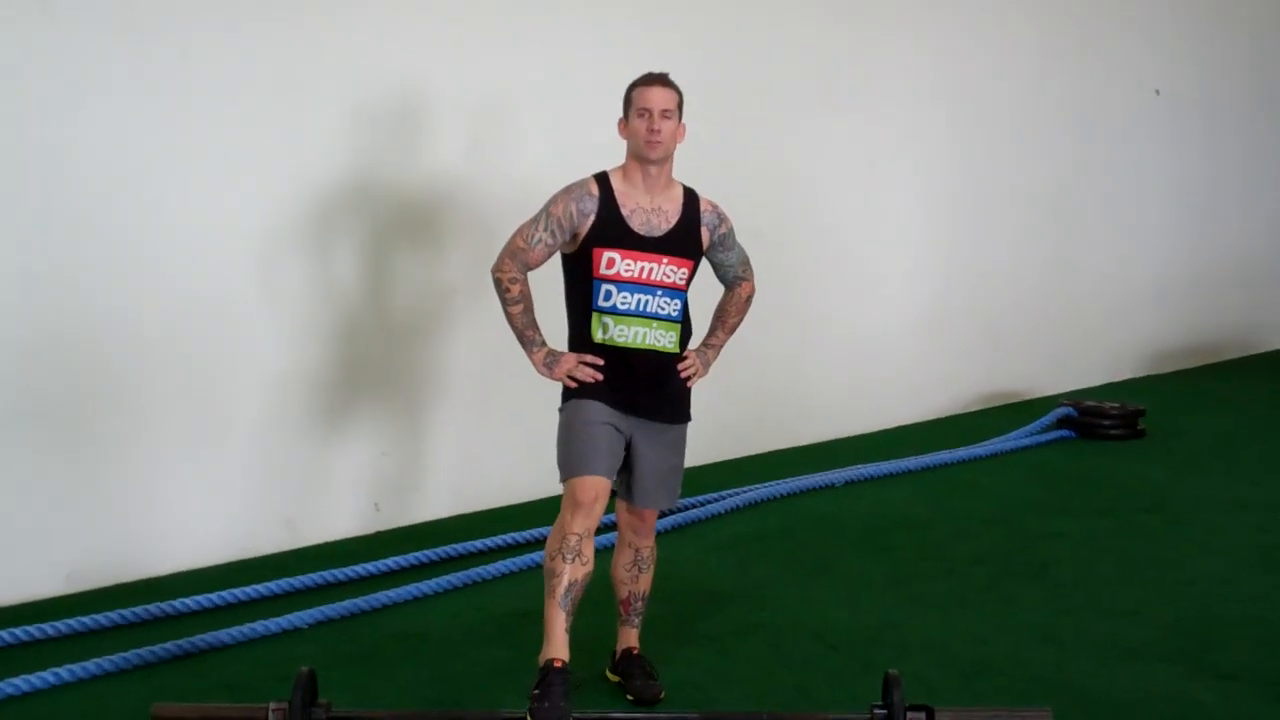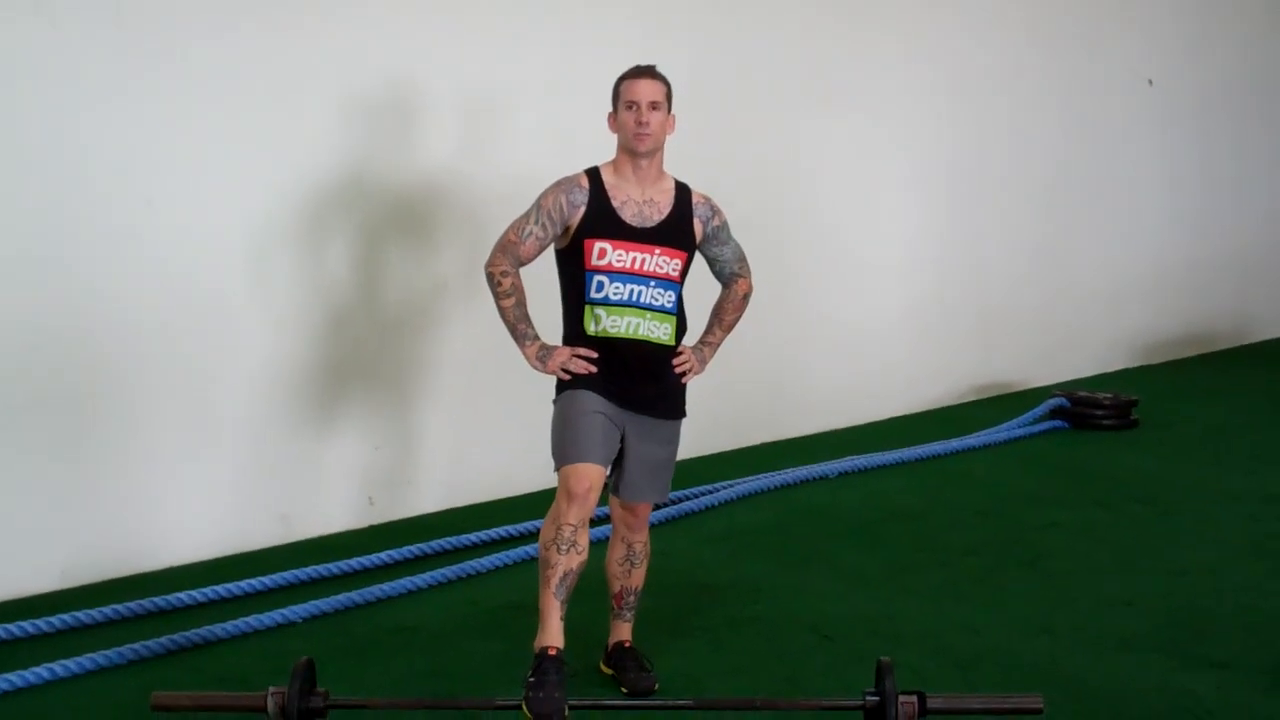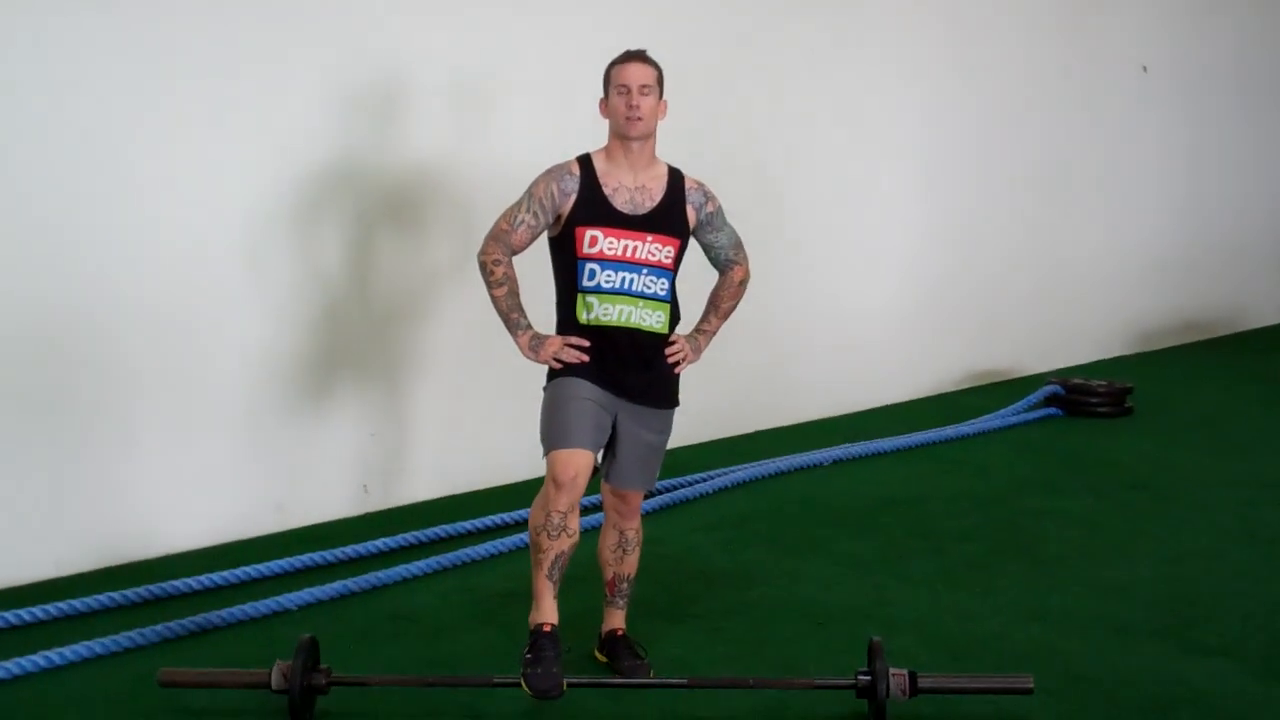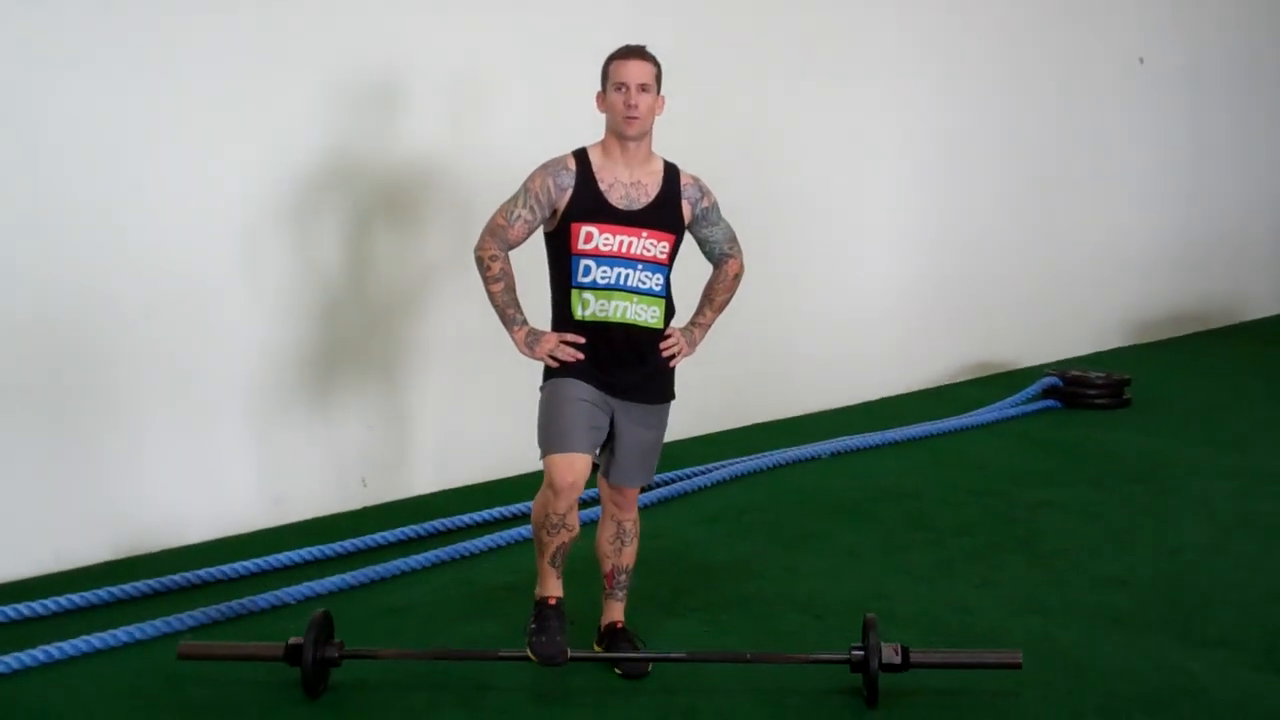
dt=0.3s
person 1, frame 1
left shoulder: (705, 216)
right shoulder: (584, 200)
left elbow: (742, 283)
right elbow: (508, 266)
left wrist: (709, 352)
right wrist: (541, 354)
left hip: (664, 399)
right hip: (596, 390)
left knee: (641, 522)
right knee: (583, 505)
left ankle: (628, 650)
right ankle: (553, 663)
person 1, frame 2
left shoulder: (698, 209)
right shoulder: (575, 194)
left elbow: (739, 280)
right elbow: (501, 261)
left wrist: (706, 348)
right wrist: (533, 347)
left hip: (659, 392)
right hip: (589, 382)
left knee: (634, 516)
right knee: (579, 492)
left ankle: (621, 642)
right ankle: (548, 649)
person 1, frame 3
left shoulder: (691, 196)
right shoulder: (565, 182)
left elbow: (736, 266)
right elbow: (494, 251)
left wrist: (700, 338)
right wrist: (525, 336)
left hip: (651, 379)
right hip: (581, 369)
left knee: (626, 504)
right knee: (565, 479)
left ankle: (614, 630)
right ankle: (544, 626)
person 1, frame 4
left shoulder: (687, 191)
right shoulder: (562, 176)
left elbow: (731, 261)
right elbow: (490, 245)
left wrist: (696, 331)
right wrist: (521, 332)
left hip: (647, 375)
right hip: (577, 367)
left knee: (622, 497)
right knee: (565, 480)
left ankle: (614, 623)
right ankle: (549, 597)
